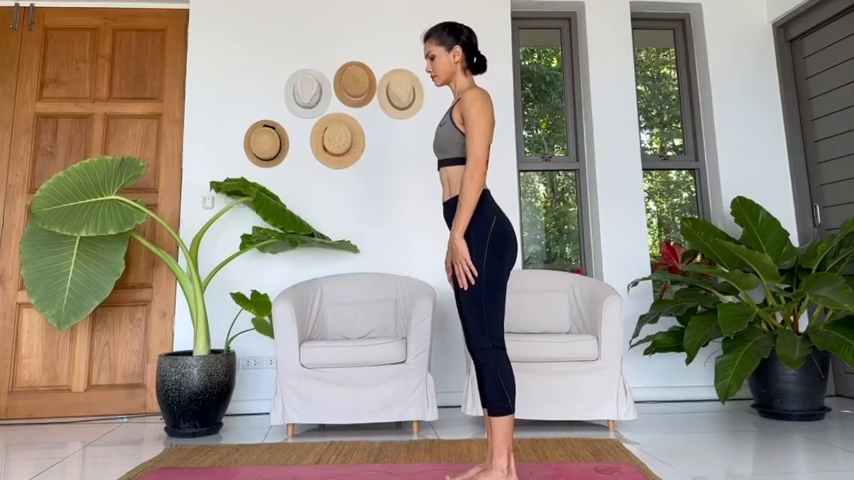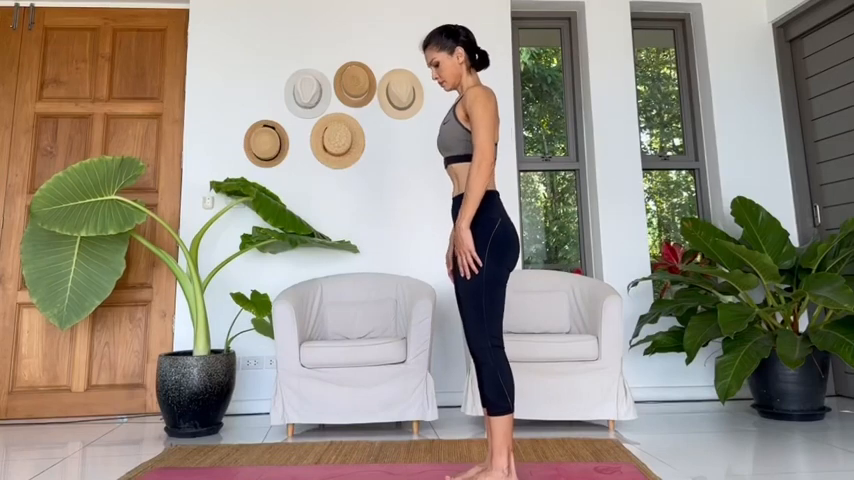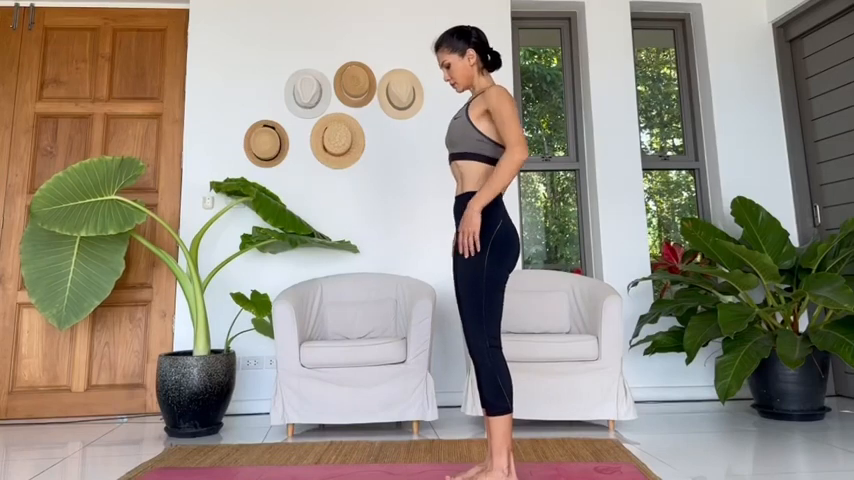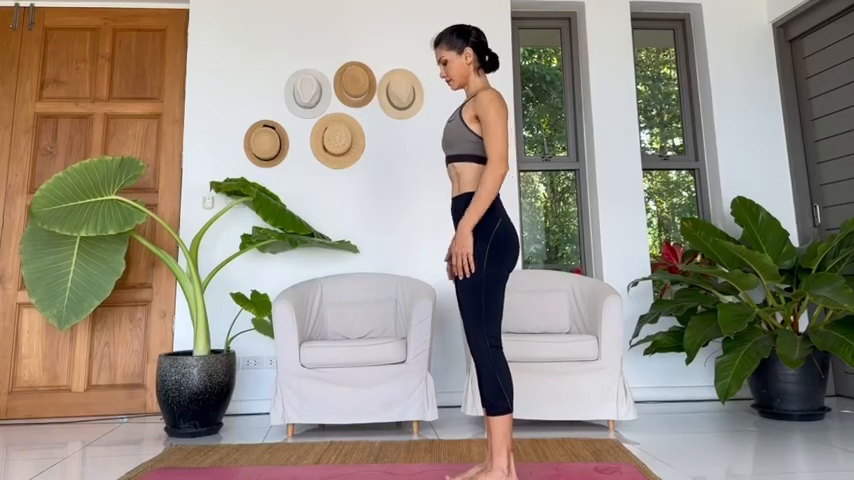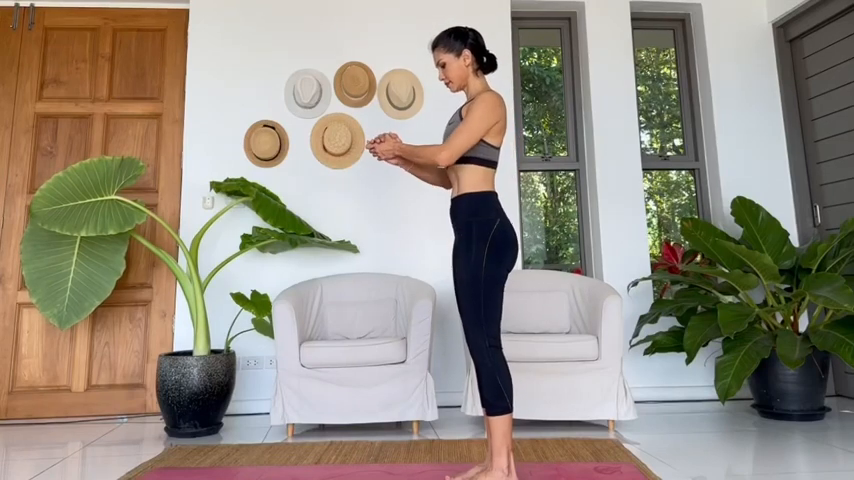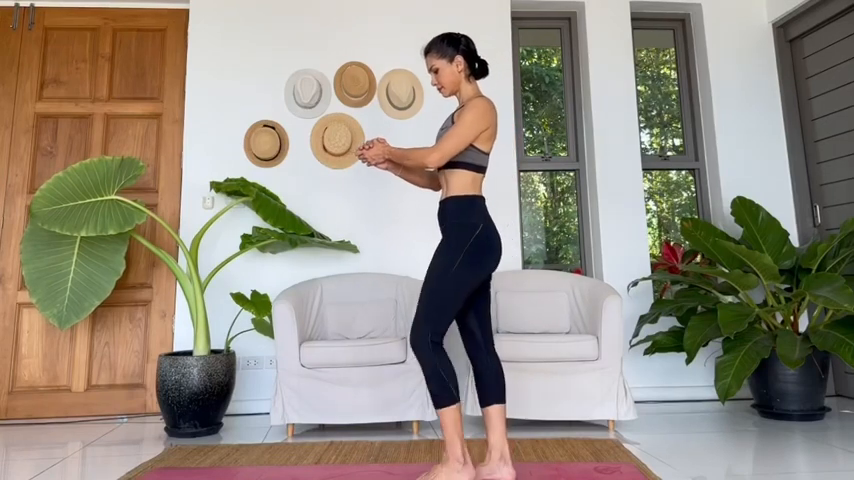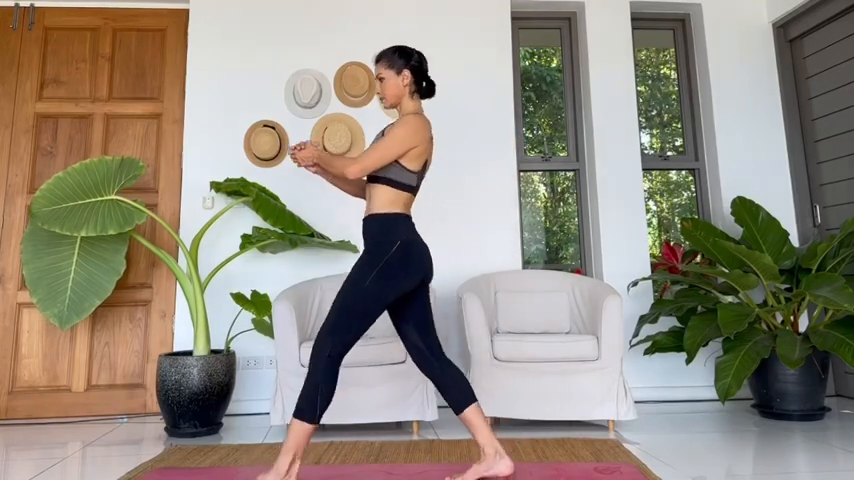
dt=0.7s
person 1, frame 1
left shoulder: (474, 98)
right shoulder: (458, 105)
left elbow: (475, 169)
left wrist: (458, 237)
left hip: (481, 229)
right hip: (470, 232)
left knee: (487, 344)
right knee: (480, 346)
person 1, frame 2
left shoulder: (478, 95)
right shoulder: (463, 104)
left elbow: (483, 162)
left wrist: (463, 228)
right wrist: (457, 236)
left hip: (486, 228)
right hip: (476, 228)
left knee: (486, 343)
right knee: (481, 345)
person 1, frame 3
left shoulder: (495, 97)
right shoulder: (473, 105)
left elbow: (517, 153)
left wrist: (475, 209)
left hip: (487, 228)
right hip: (474, 226)
left knee: (484, 343)
right knee: (479, 344)
person 1, frame 4
left shoulder: (487, 98)
right shoulder: (469, 106)
left elbow: (497, 166)
left wrist: (466, 229)
left hip: (485, 228)
right hip: (473, 228)
left knee: (485, 343)
right knee: (481, 344)
person 1, frame 5
left shoulder: (488, 101)
right shoulder: (468, 108)
left elbow: (444, 156)
right elbow: (447, 176)
left wrist: (400, 148)
right wrist: (400, 157)
left hip: (485, 228)
right hip: (471, 230)
left knee: (484, 343)
right knee: (480, 344)
person 1, frame 6
left shoulder: (479, 106)
right shoulder: (461, 113)
left elbow: (433, 159)
right elbow: (436, 178)
left wrist: (389, 151)
right wrist: (389, 164)
left hip: (469, 231)
right hip: (465, 234)
left knee: (424, 336)
right knee: (478, 343)
person 1, frame 7
left shoulder: (412, 126)
right shoulder: (404, 127)
left elbow: (350, 168)
right elbow: (365, 187)
left wrist: (315, 155)
right wrist: (319, 166)
left hip: (392, 249)
right hip: (401, 252)
left knee: (327, 348)
right knee: (429, 354)
